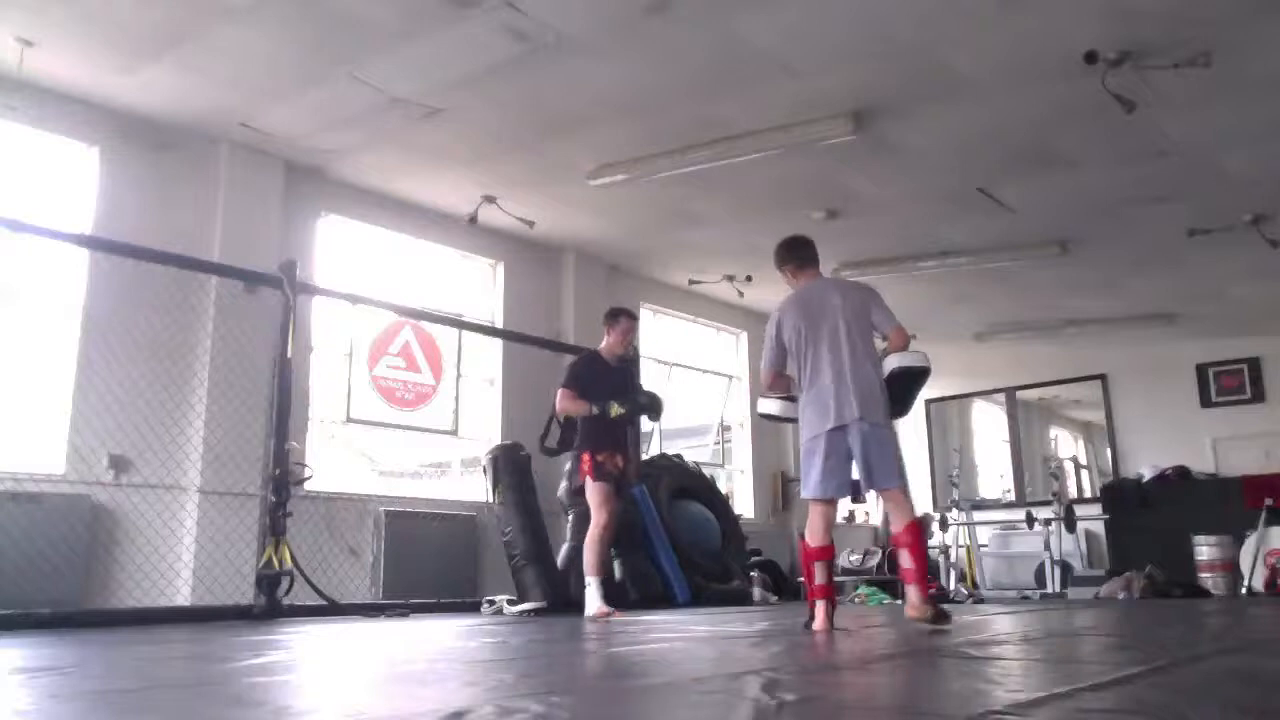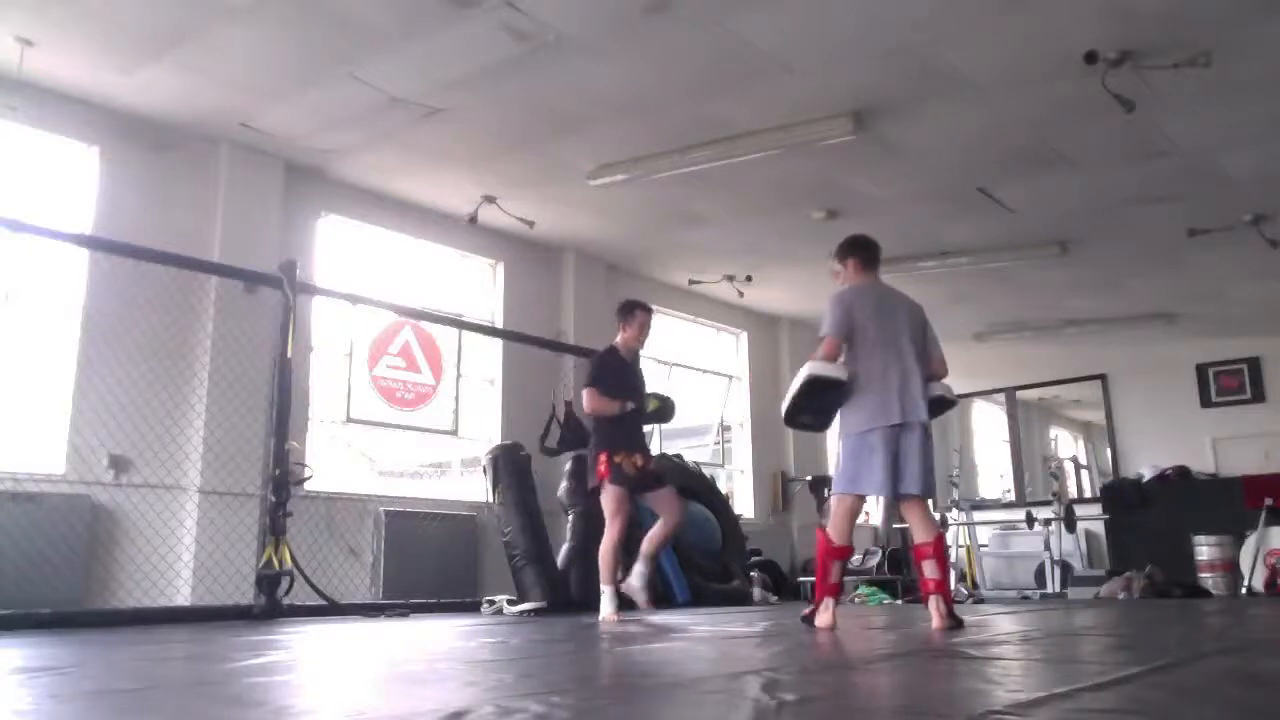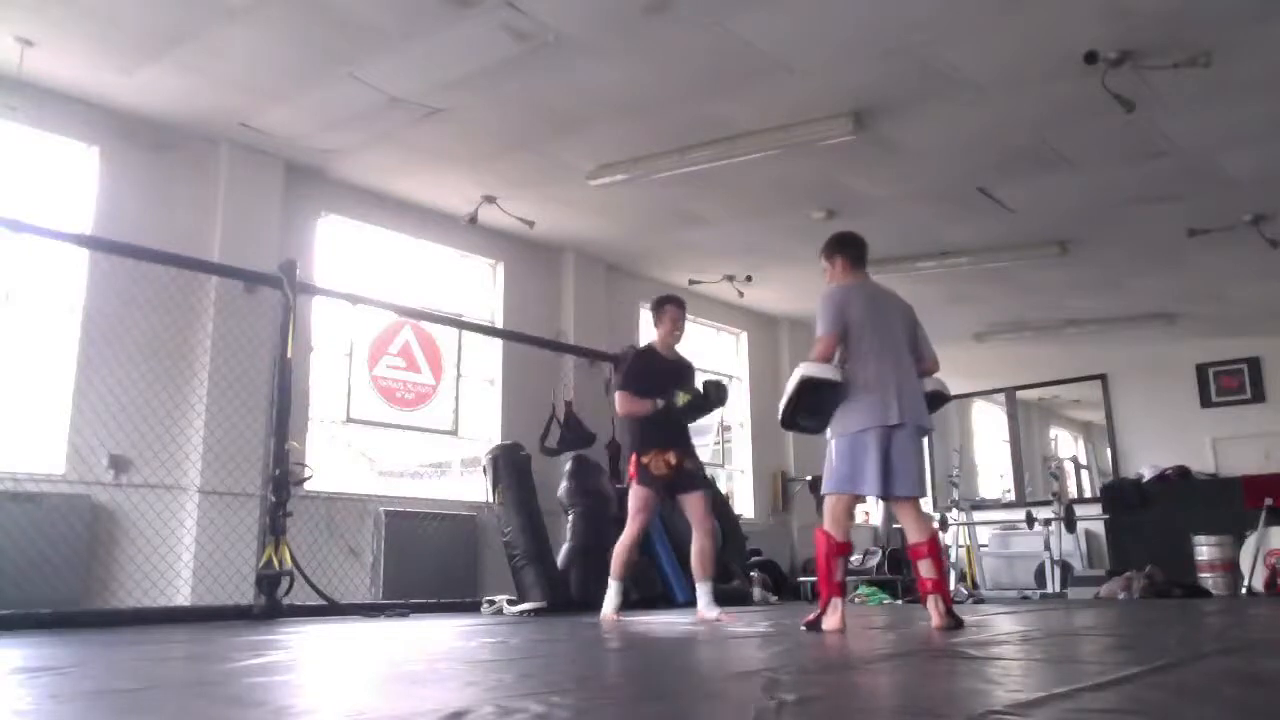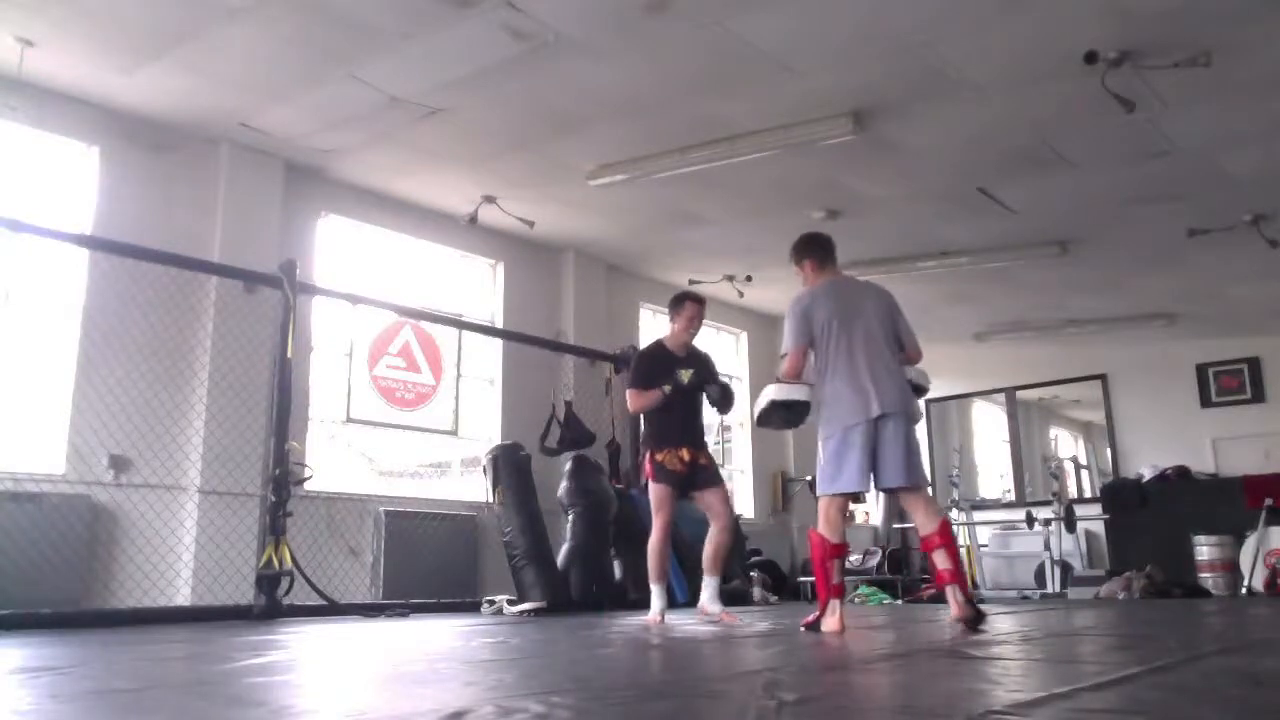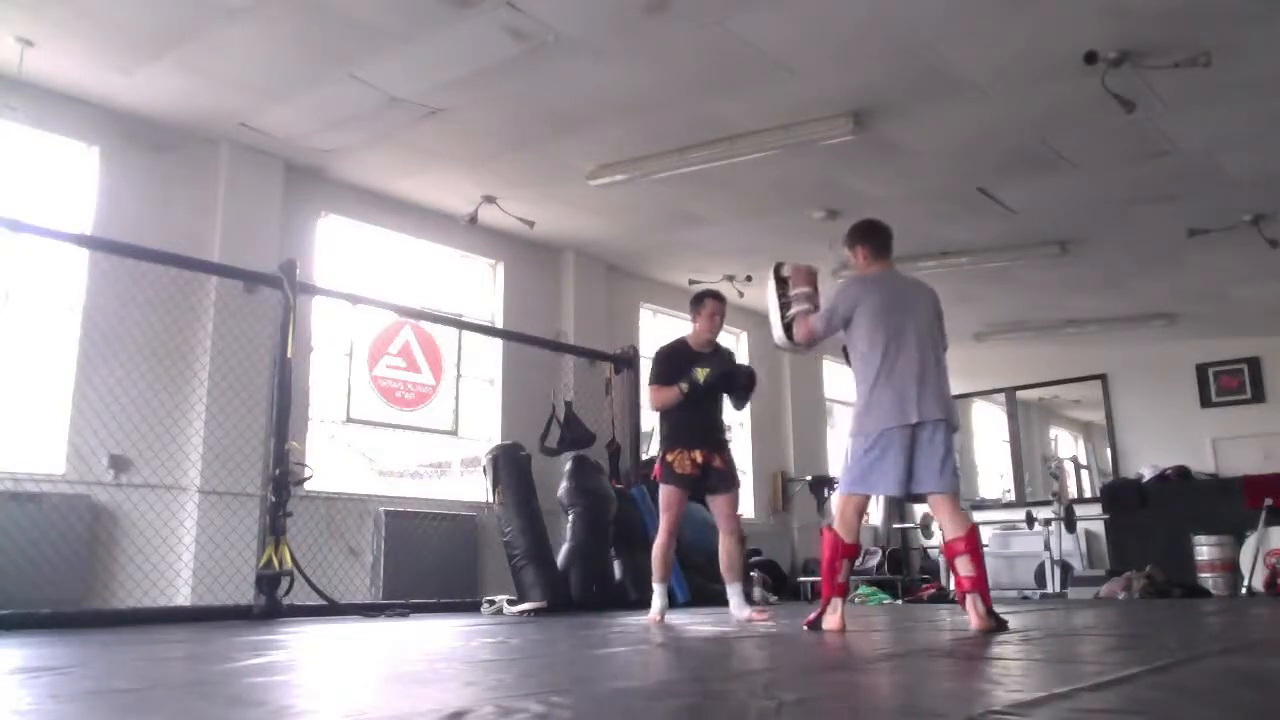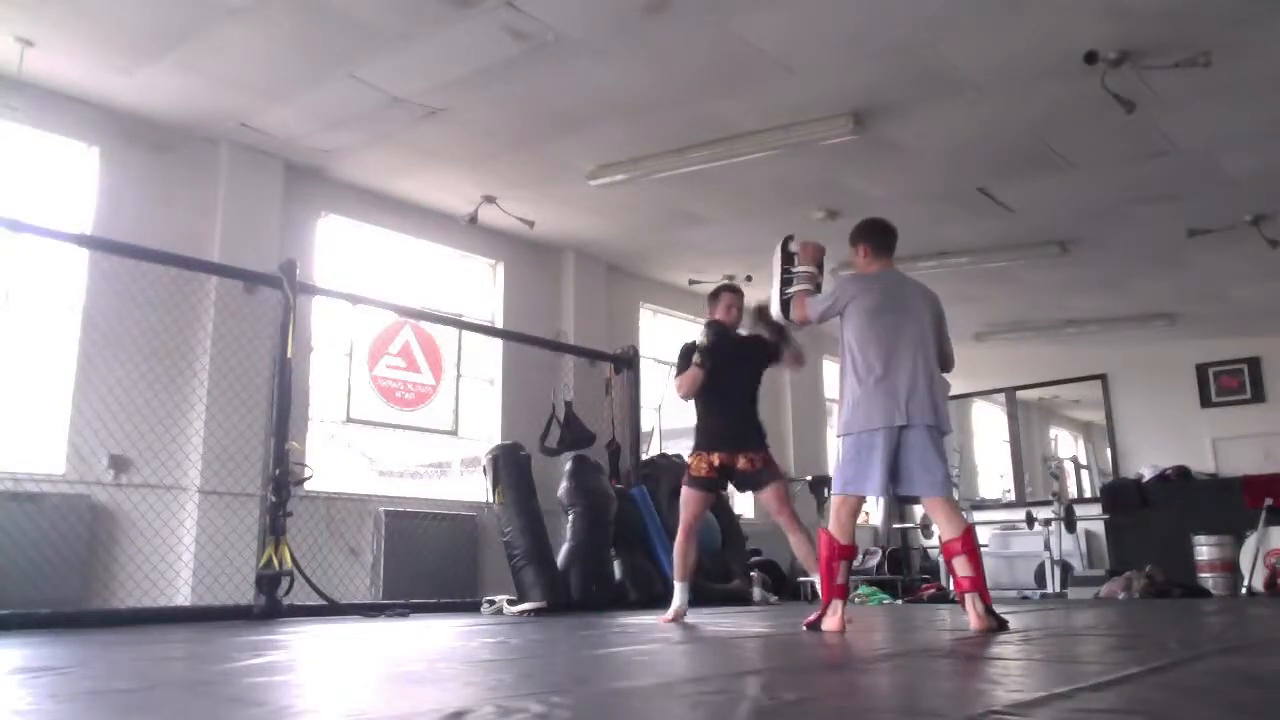
dt=0.4s
person 1, frame 1
left shoulder: (784, 311)
right shoulder: (860, 292)
left elbow: (770, 381)
right elbow: (900, 339)
left hip: (818, 418)
right hip: (868, 410)
left knee: (820, 511)
right knee: (897, 500)
left ankle: (821, 608)
right ankle: (917, 594)
person 1, frame 2
left shoulder: (845, 298)
right shoulder: (911, 306)
left elbow: (830, 349)
right elbow: (939, 369)
left hip: (866, 415)
right hip: (912, 414)
left knee: (844, 507)
right knee: (916, 508)
left ankle: (824, 605)
right ankle: (939, 606)
person 1, frame 3
left shoulder: (836, 297)
right shoulder: (899, 304)
left elbow: (825, 349)
right elbow: (930, 365)
left hip: (858, 414)
right hip: (905, 413)
left knee: (837, 507)
right knee: (909, 508)
left ankle: (833, 608)
right ankle: (938, 605)
person 1, frame 4
left shoulder: (806, 302)
right shoulder: (879, 294)
left elbow: (793, 369)
right elbow: (913, 354)
left hip: (843, 413)
right hip: (892, 406)
left knee: (831, 507)
right knee: (917, 499)
left ankle: (830, 609)
right ankle: (958, 596)
person 1, frame 5
left shoulder: (855, 289)
right shoulder: (925, 292)
left elbow: (803, 334)
left wrist: (802, 289)
left hip: (880, 414)
right hip: (932, 411)
left knee: (848, 507)
right knee: (946, 504)
left ankle: (832, 608)
right ankle: (978, 606)
person 1, frame 6
left shoulder: (852, 287)
right shoulder: (925, 296)
left elbow: (799, 313)
right elbow: (946, 363)
left wrist: (805, 266)
left hip: (868, 417)
right hip: (922, 415)
left knee: (843, 508)
right knee: (942, 505)
left ankle: (833, 609)
right ankle: (977, 605)
person 2, frame 1
left shoulder: (627, 372)
right shoulder: (585, 364)
left elbow: (634, 409)
right elbow: (563, 403)
right wrist: (603, 408)
left hip: (620, 453)
right hip: (594, 451)
left knee: (607, 526)
right knee: (602, 518)
left ankle: (593, 598)
right ankle: (595, 598)
person 2, frame 2
left shoulder: (634, 365)
right shoulder: (604, 361)
right elbow: (591, 405)
right wrist: (636, 405)
left hip: (638, 452)
right hip: (612, 453)
left knee: (673, 511)
right knee: (616, 523)
left ankle: (636, 578)
right ankle: (607, 602)
person 2, frame 3
left shoulder: (685, 367)
right shoulder: (639, 361)
right elbow: (623, 406)
left wrist: (709, 400)
right wrist: (667, 401)
left hip: (683, 452)
right hip: (649, 453)
left knee: (704, 523)
right knee: (637, 525)
left ankle: (705, 603)
right ankle: (612, 601)
person 2, frame 4
left shoulder: (703, 361)
right shoulder: (648, 357)
left elbow: (722, 405)
right elbow: (634, 404)
left wrist: (722, 397)
right wrist: (672, 384)
left hip: (697, 449)
right hip: (662, 450)
left knee: (723, 520)
right knee: (663, 524)
left ankle: (709, 599)
right ankle: (657, 602)
person 2, frame 5
left shoulder: (724, 357)
right shoulder: (670, 354)
left elbow: (738, 403)
right elbow: (656, 401)
left wrist: (743, 386)
right wrist: (692, 380)
left hip: (716, 450)
right hip: (678, 451)
left knee: (730, 527)
right knee: (668, 526)
left ankle: (738, 604)
right ankle: (658, 602)
person 2, frame 6
left shoulder: (753, 345)
right shoulder: (692, 350)
left elbow: (795, 360)
right elbow: (684, 391)
left wrist: (779, 333)
right wrist: (704, 350)
left hip: (750, 448)
right hip: (708, 449)
left knee: (787, 517)
right knee: (687, 525)
right ankle: (679, 601)
